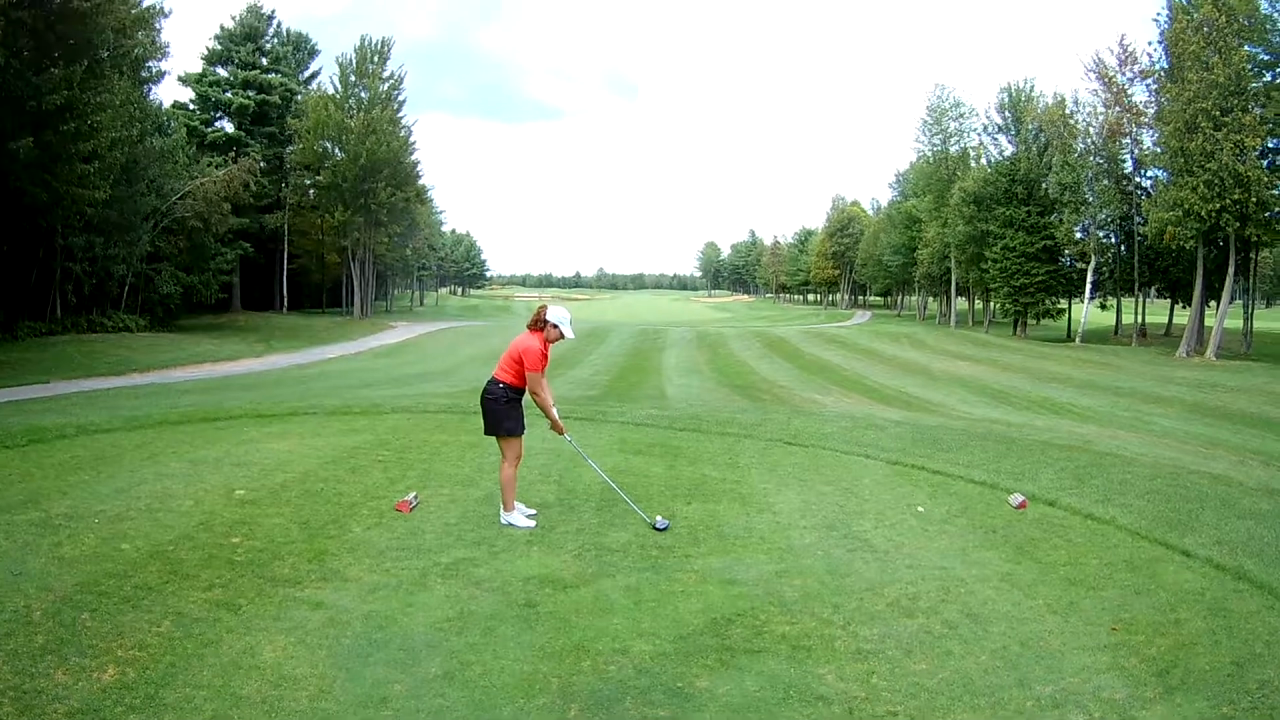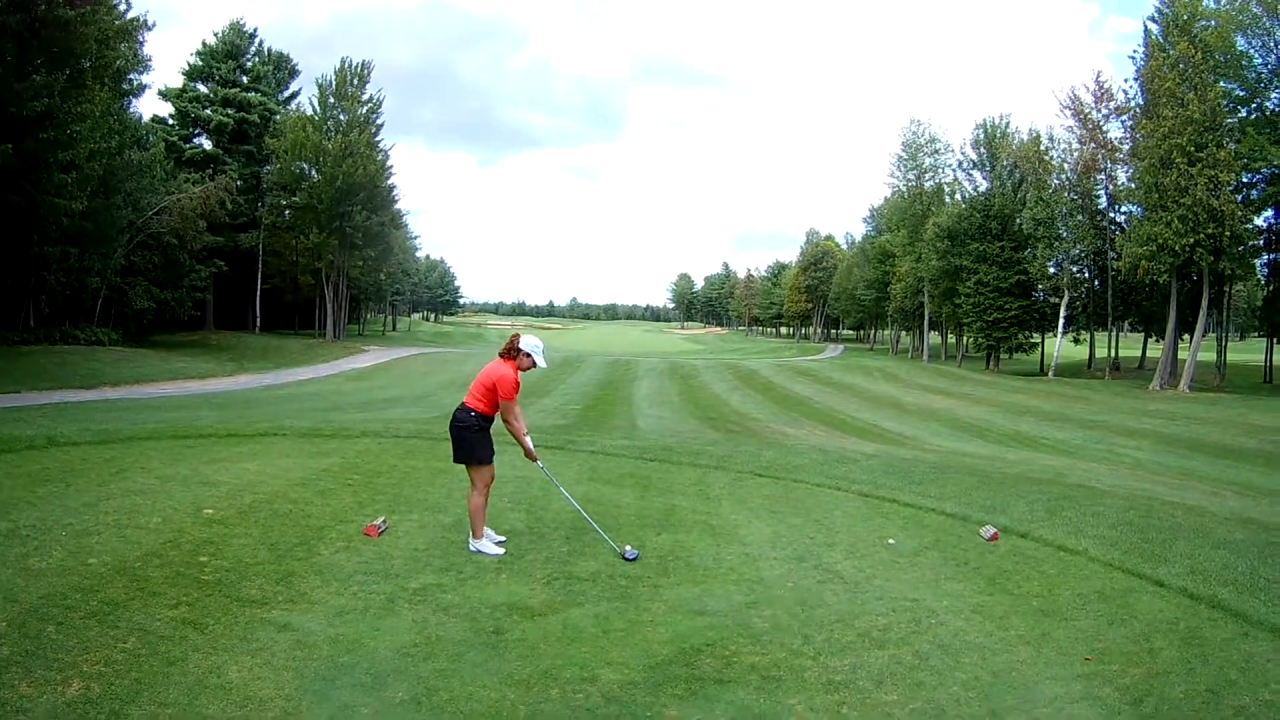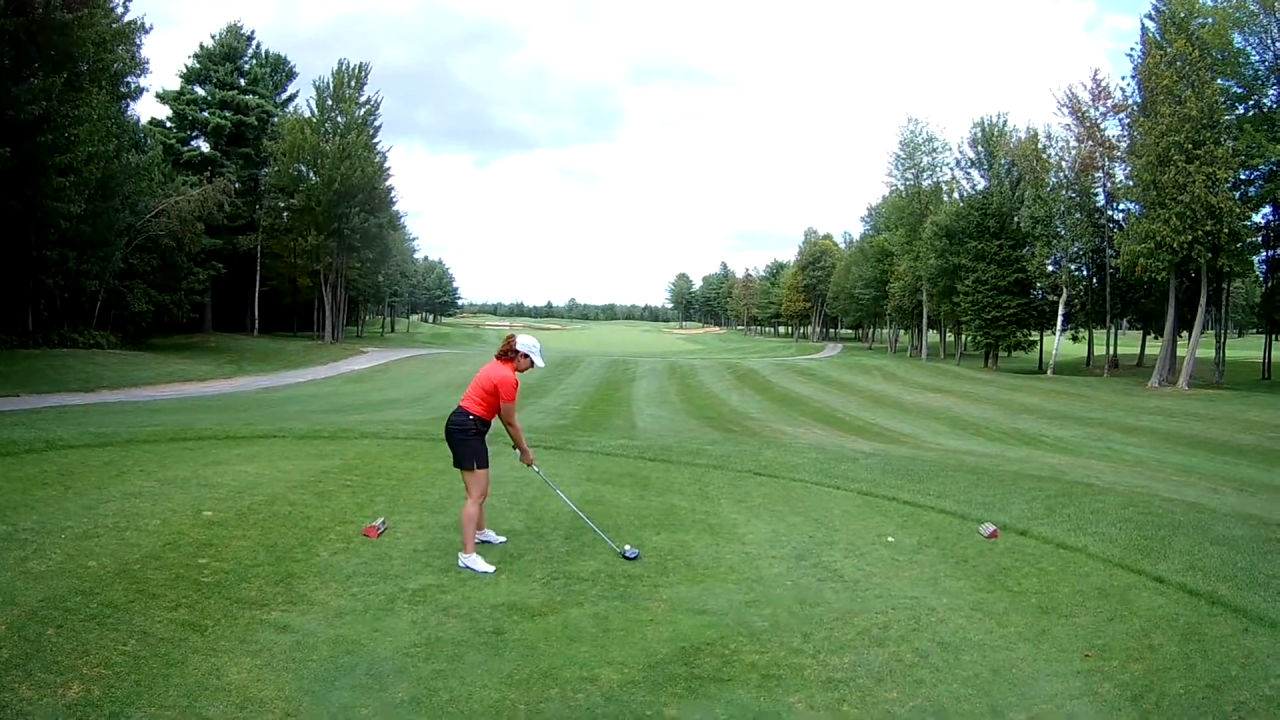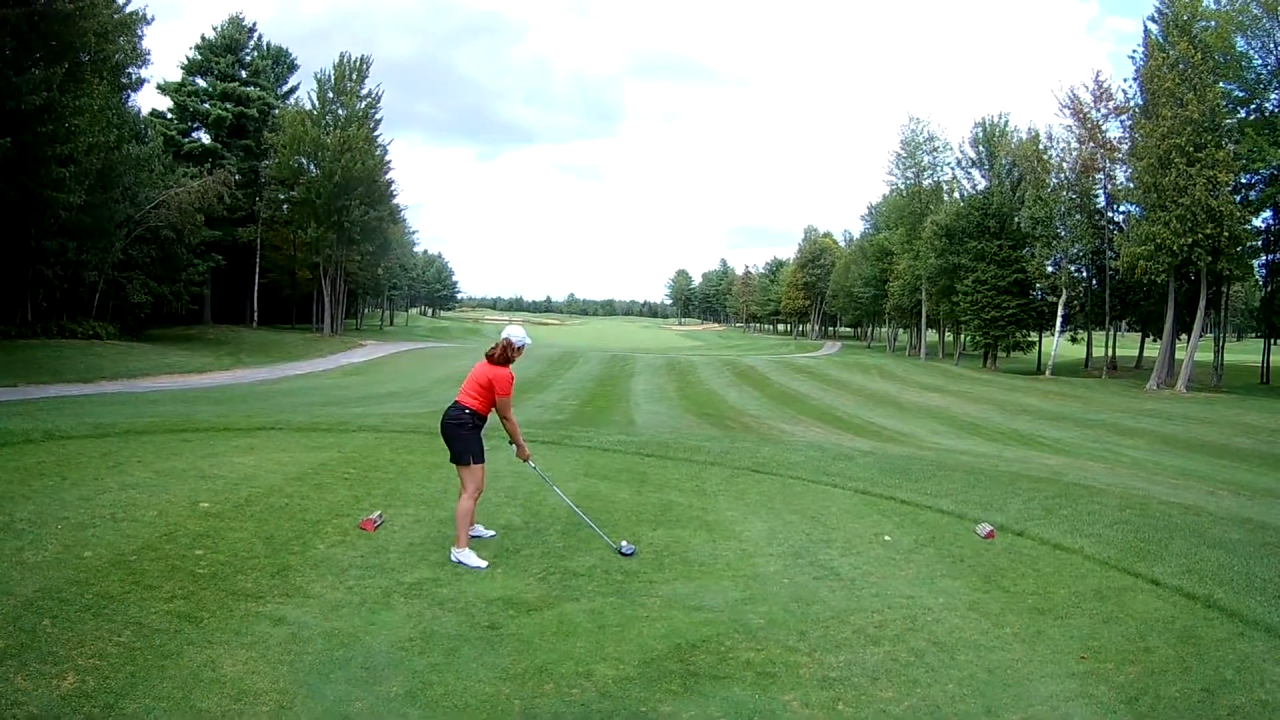
dt=1s
person 1, frame 1
left shoulder: (541, 341)
right shoulder: (532, 347)
left elbow: (542, 379)
right elbow: (535, 391)
left wrist: (553, 409)
right wrist: (553, 420)
left hip: (509, 397)
right hip: (500, 397)
left knee: (513, 456)
right knee: (511, 458)
left ankle: (510, 504)
right ankle: (508, 513)
person 1, frame 2
left shoulder: (506, 366)
right shoulder: (506, 376)
left elbow: (514, 406)
right elbow: (508, 419)
left wrist: (526, 435)
right wrist: (526, 448)
left hip: (474, 422)
right hip: (471, 425)
left knee: (487, 479)
right knee: (481, 485)
left ankle: (480, 529)
right ankle: (477, 540)
person 1, frame 3
left shoulder: (499, 366)
right shoulder: (507, 378)
left elbow: (503, 413)
right elbow: (510, 422)
left wrist: (519, 444)
right wrist: (525, 451)
left hip: (464, 425)
right hip: (467, 429)
left knee: (480, 486)
right knee: (477, 494)
left ankle: (480, 531)
right ankle: (467, 555)
person 1, frame 4
left shoulder: (493, 362)
right shoulder: (502, 374)
left elbow: (503, 410)
right elbow: (506, 416)
left wrist: (517, 439)
right wrist: (521, 446)
left hip: (461, 420)
right hip: (463, 424)
left knee: (473, 481)
right knee: (473, 488)
left ankle: (470, 527)
right ankle: (460, 549)
